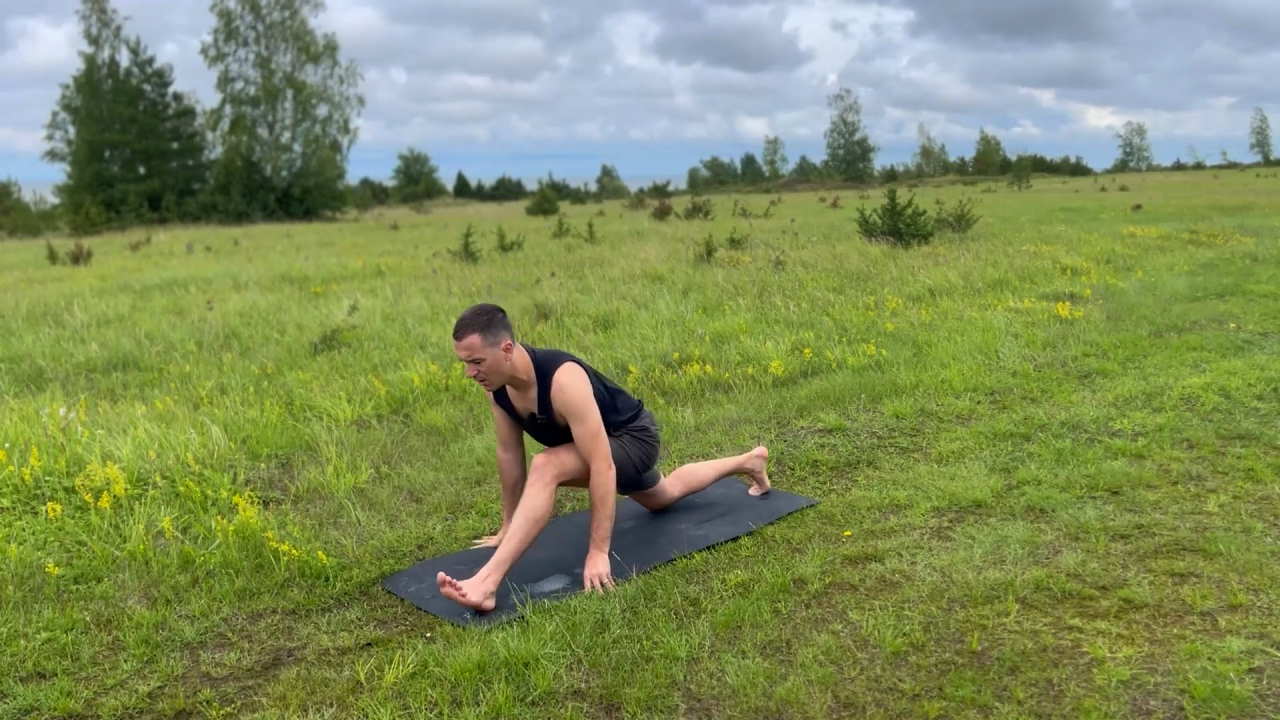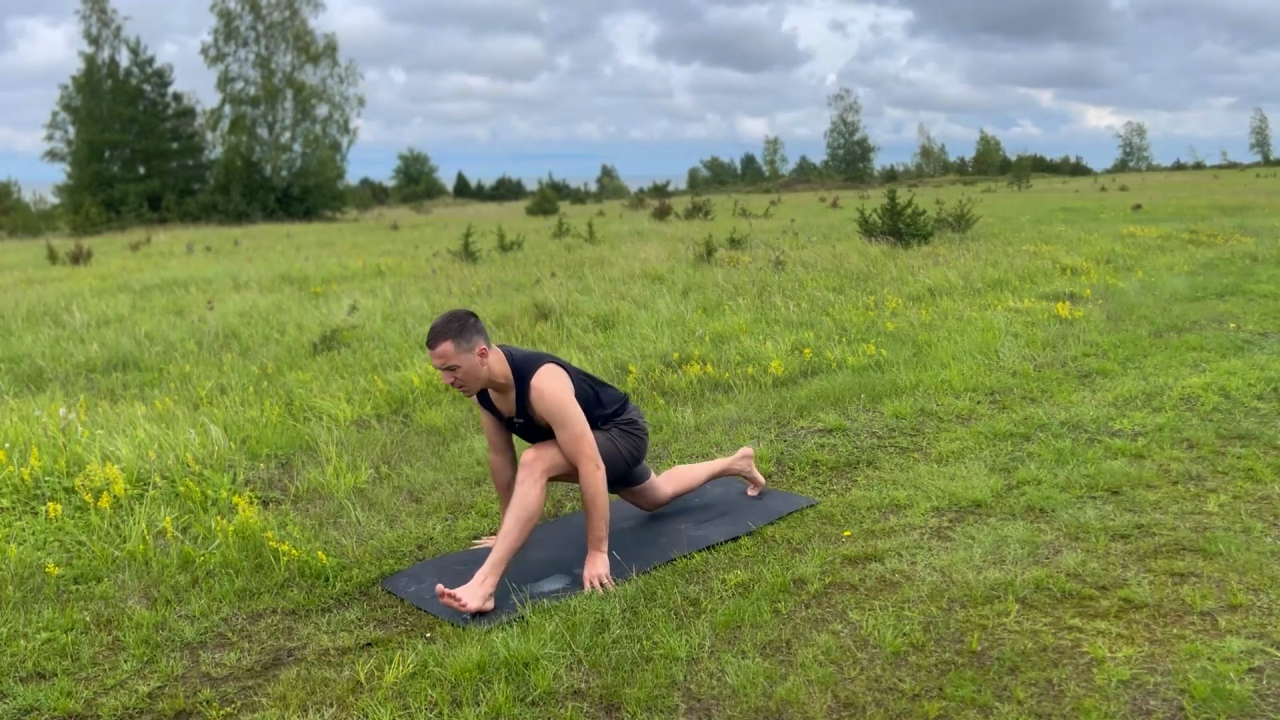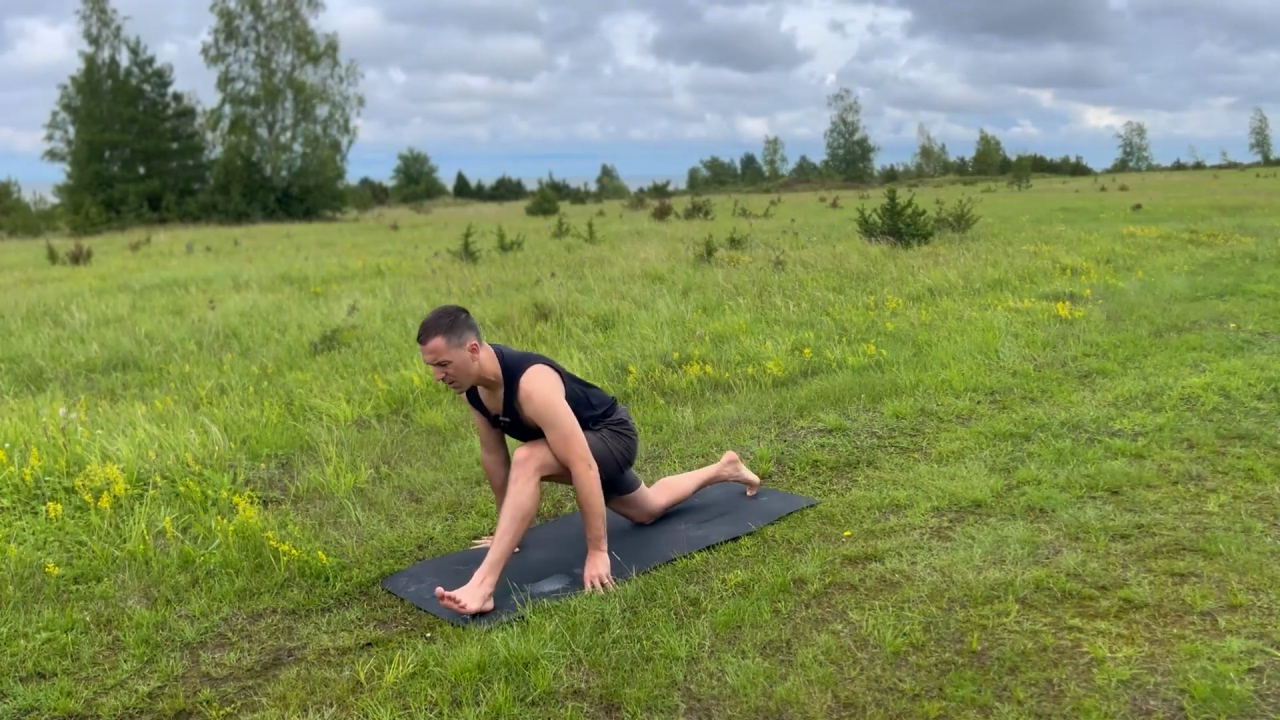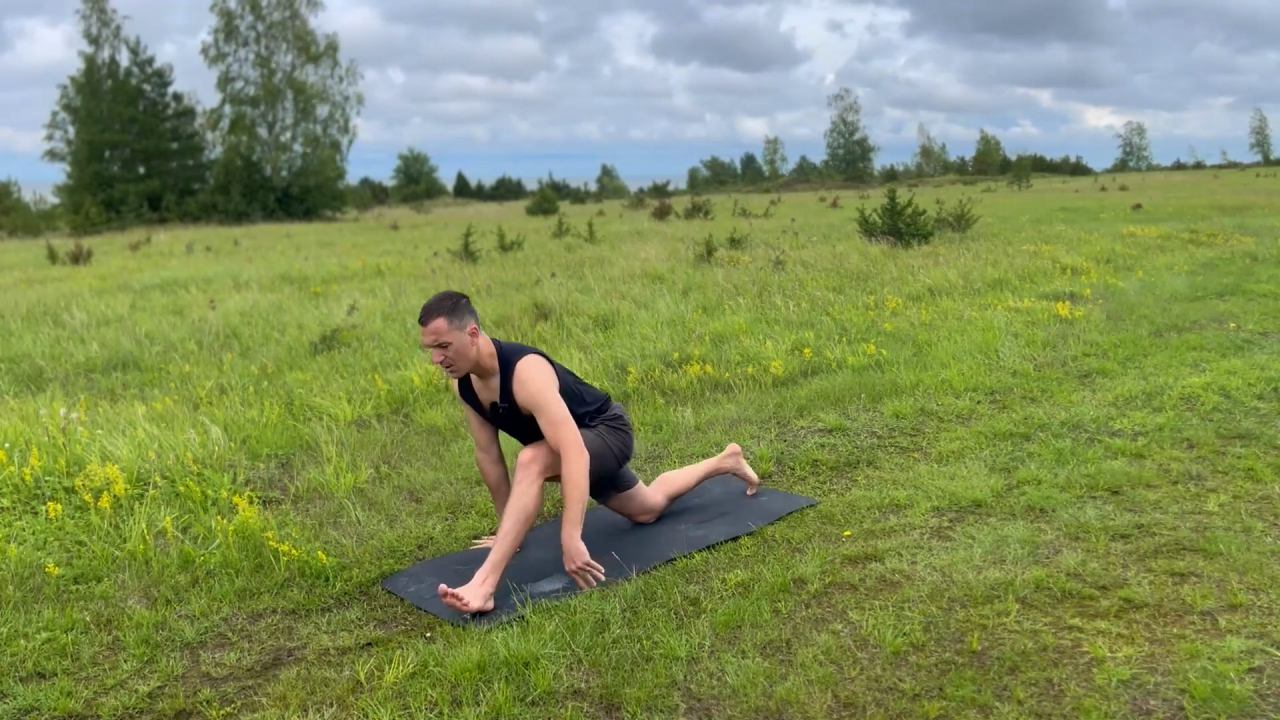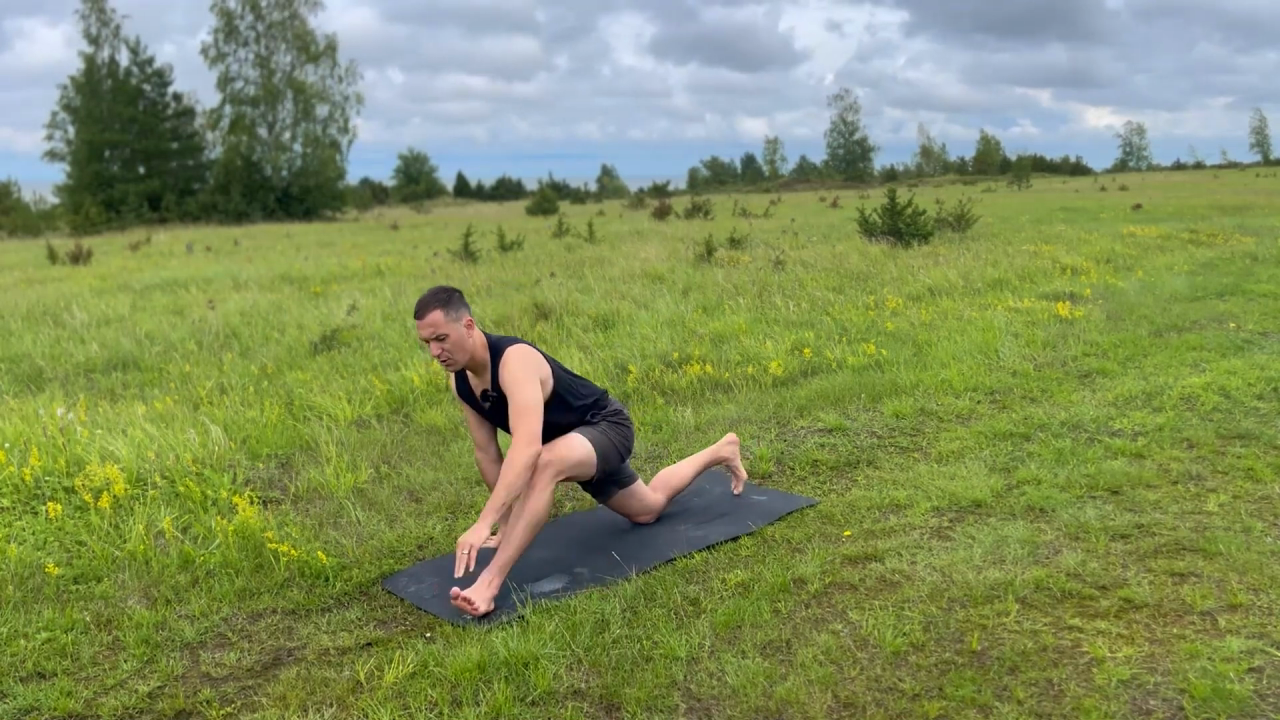
dt=0.3s
person 1, frame 1
left shoulder: (563, 381)
right shoulder: (496, 384)
left elbow: (602, 468)
right elbow: (509, 454)
left wrist: (598, 552)
right wrist: (507, 526)
left hip: (633, 436)
right hip: (602, 440)
left knee: (546, 467)
right knee: (664, 497)
left ankle: (486, 583)
right ankle: (747, 461)
person 1, frame 2
left shoulder: (542, 385)
right shoulder: (481, 381)
left elbow: (591, 468)
right elbow: (500, 455)
left wrist: (597, 552)
right wrist: (507, 529)
left hip: (621, 431)
right hip: (597, 436)
left knee: (535, 463)
right knee: (656, 497)
left ankle: (484, 585)
right ankle: (735, 463)
person 1, frame 3
left shoulder: (532, 385)
right shoulder: (471, 380)
left elbow: (584, 468)
right elbow: (493, 455)
left wrist: (597, 552)
right wrist: (505, 530)
left hip: (611, 434)
right hip: (582, 438)
left knee: (528, 461)
right knee: (648, 511)
left ankle: (482, 586)
right ankle: (724, 470)
person 1, frame 4
left shoulder: (525, 372)
right shoulder: (462, 383)
left elbow: (574, 453)
right elbow: (487, 455)
left wrist: (571, 537)
right wrist: (506, 529)
left hip: (606, 430)
right hip: (586, 441)
left knee: (532, 461)
right knee: (649, 509)
left ankle: (485, 583)
right ankle: (726, 460)
person 1, frame 5
left shoulder: (514, 361)
right shoulder: (459, 381)
left elbow: (527, 447)
right elbow: (486, 453)
left wrist: (484, 523)
right wrist: (505, 527)
left hip: (606, 426)
right hip: (575, 442)
left knee: (543, 465)
right knee: (648, 510)
left ankle: (488, 585)
right ankle: (721, 451)
